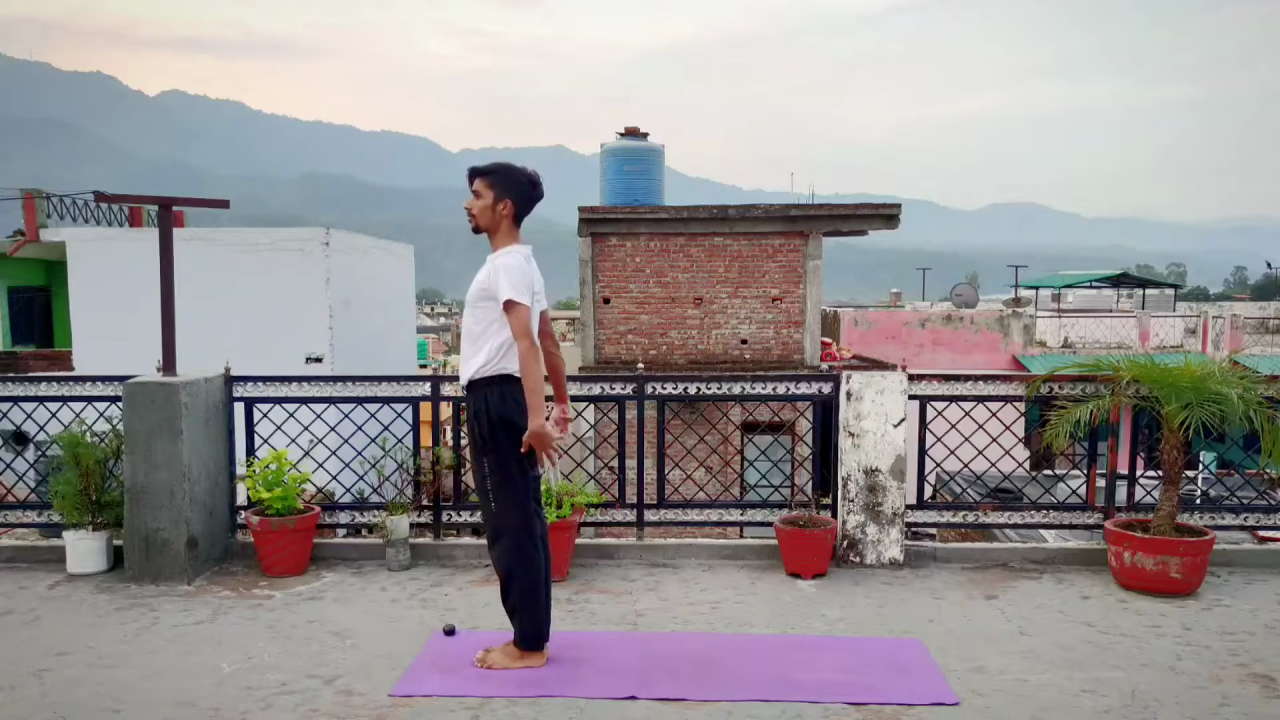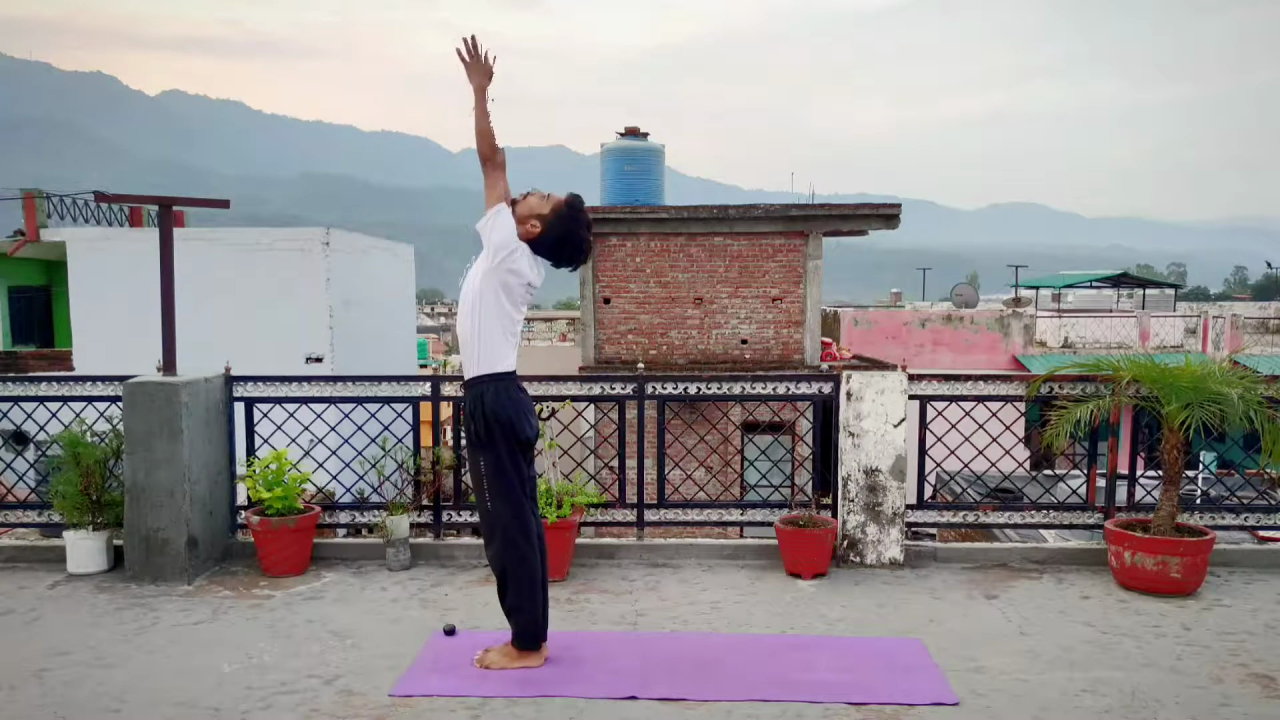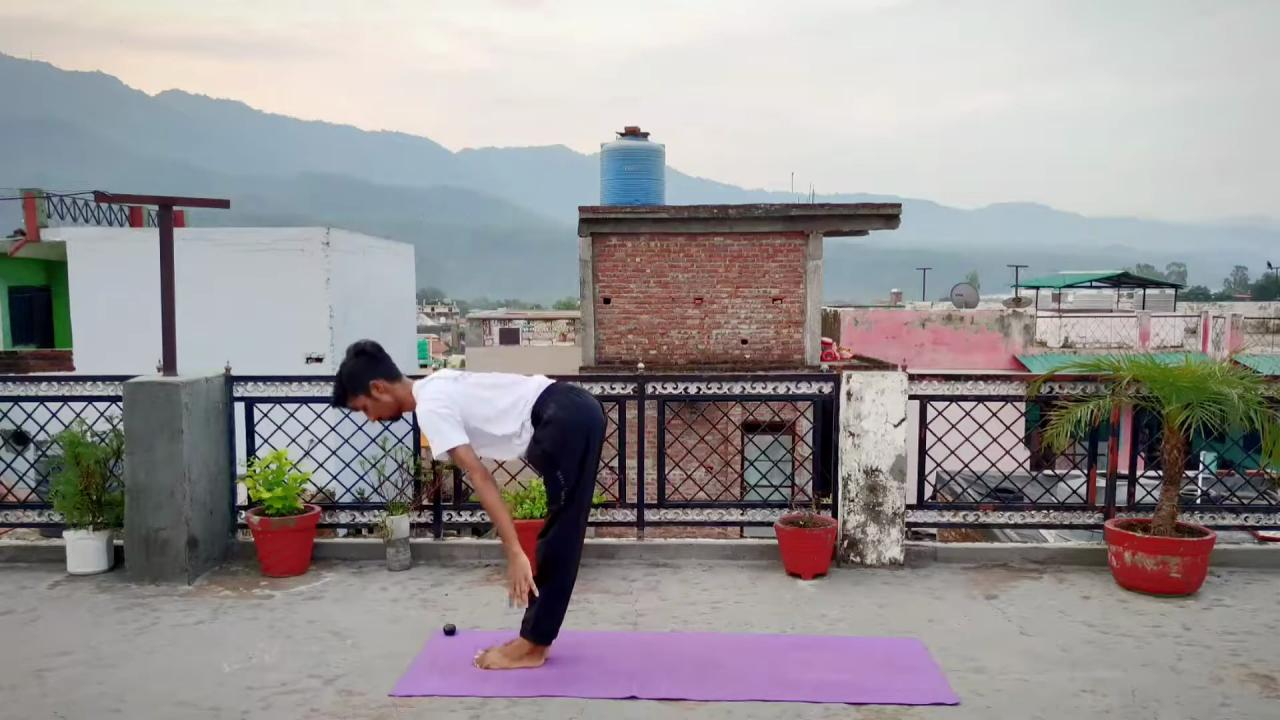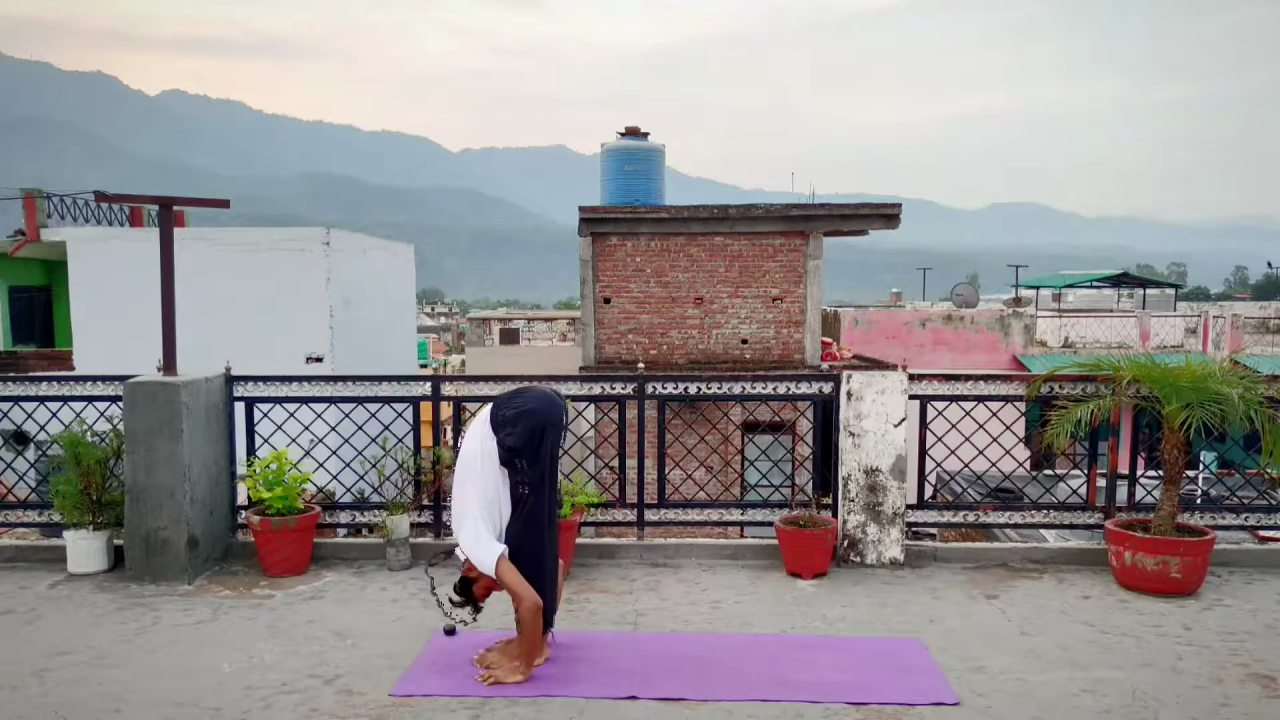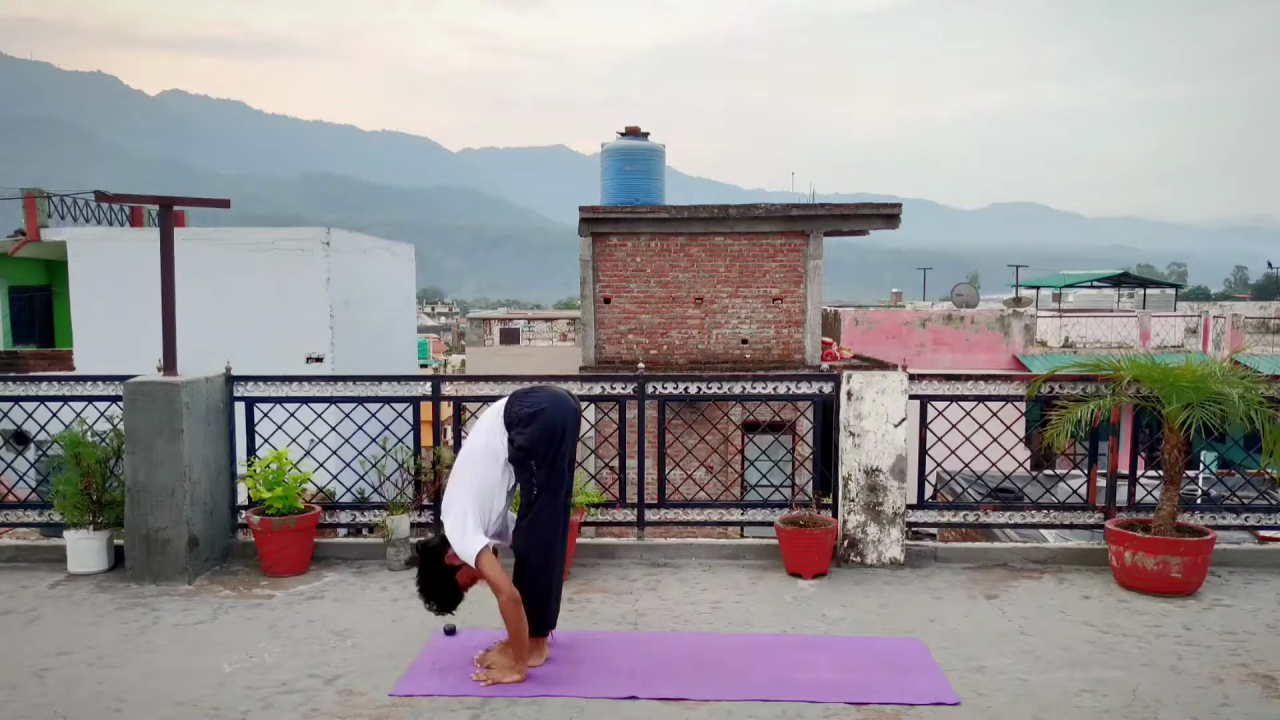
dt=1s
person 1, frame 1
left shoulder: (507, 265)
right shoulder: (519, 264)
left elbow: (528, 343)
right elbow: (548, 339)
left wrist: (537, 413)
right wrist: (562, 395)
left hip: (497, 402)
right hip: (499, 401)
left knee: (511, 525)
right knee: (521, 522)
left ankle: (528, 644)
right ankle: (530, 635)
person 1, frame 2
left shoulder: (507, 250)
right shoulder: (520, 258)
left elbow: (490, 162)
right elbow: (496, 166)
left wrist: (479, 87)
right wrist: (481, 87)
left hip: (491, 400)
right hip: (500, 397)
left knee: (508, 525)
right knee: (516, 523)
left ankle: (527, 645)
right ankle: (529, 636)
person 1, frame 3
left shoulder: (431, 408)
right shoulder: (437, 390)
left elbow: (482, 481)
left wrist: (516, 554)
left hip: (567, 422)
right hip: (576, 413)
left knee: (560, 534)
right knee: (560, 531)
left ankle: (533, 644)
right ankle: (536, 635)
person 1, frame 4
left shoulder: (475, 544)
left elbow: (530, 601)
left hip: (527, 417)
right hip: (540, 409)
left knee: (525, 536)
right knee: (536, 534)
left ankle: (535, 647)
right ankle: (535, 641)
person 1, frame 5
left shoulder: (458, 528)
right shoulder: (480, 514)
left elbow: (508, 595)
left wrist: (518, 665)
left hip: (537, 418)
right hip: (552, 410)
left knee: (536, 536)
right knee: (542, 534)
left ankle: (533, 646)
right ankle: (534, 638)
